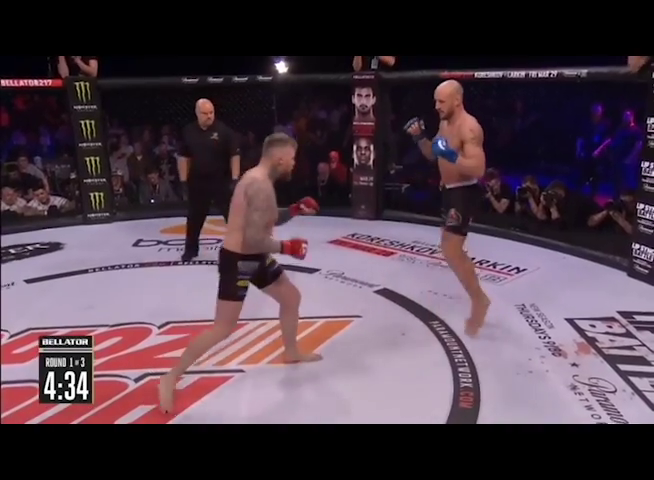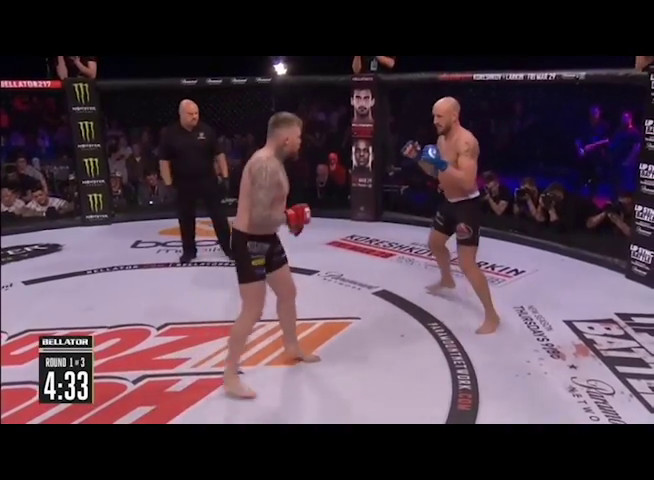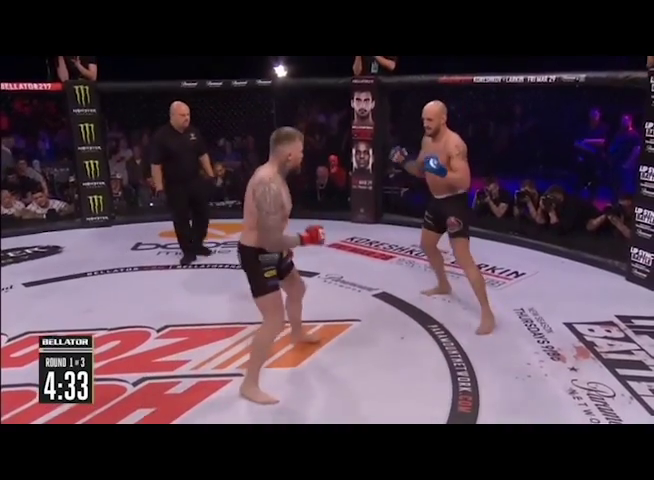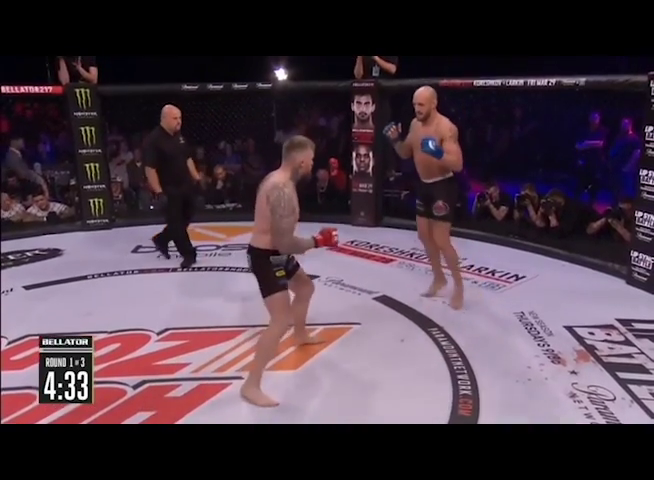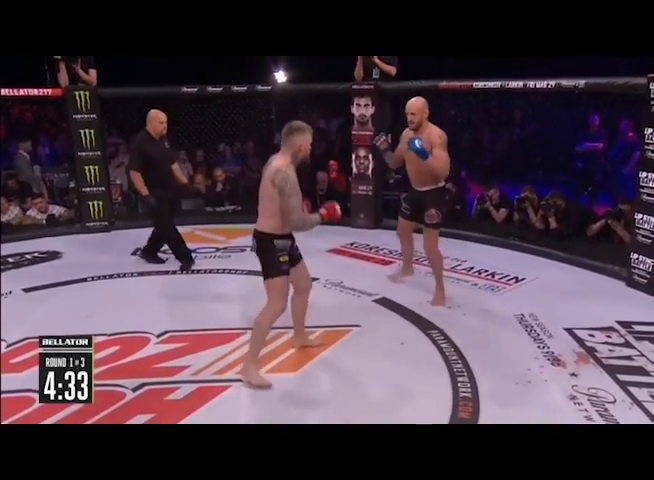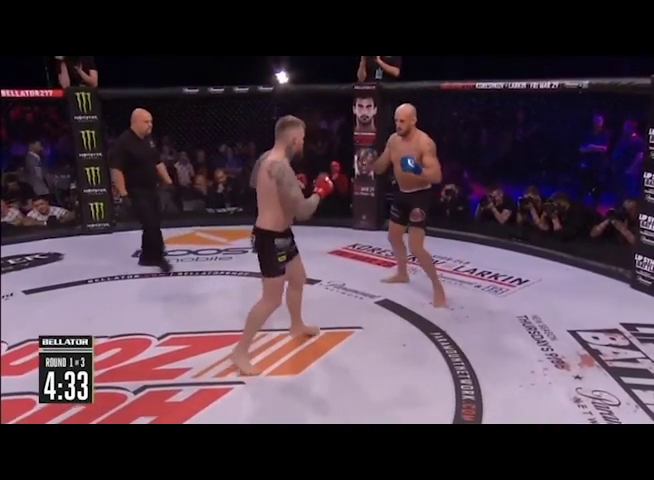
dt=0.2s
person 1, frame 1
left shoulder: (260, 180)
right shoulder: (260, 187)
right elbow: (253, 240)
left wrist: (294, 210)
right wrist: (285, 247)
left hip: (256, 258)
right hip: (237, 261)
left knee: (292, 297)
right knee: (222, 329)
left ankle: (292, 352)
right ankle: (170, 381)
person 1, frame 2
left shoulder: (271, 161)
right shoulder: (266, 167)
right elbow: (259, 218)
left wrist: (289, 216)
right wrist: (291, 217)
left hip: (266, 239)
right hip: (249, 242)
left knee: (288, 293)
right knee: (253, 312)
left ankle: (292, 347)
right ankle: (230, 375)
person 1, frame 3
left shoulder: (271, 175)
right shoulder: (270, 186)
right elbow: (272, 241)
left wrist: (292, 242)
right wrist: (304, 239)
left hip: (268, 251)
right hip: (257, 256)
left knee: (298, 289)
right knee: (274, 321)
left ankle: (298, 333)
right ankle: (249, 384)
person 1, frame 4
left shoulder: (277, 179)
right shoulder: (283, 191)
right elbow: (285, 244)
left wrist: (296, 241)
right wrist: (317, 241)
left hip: (274, 253)
right hip: (267, 257)
left knee: (306, 288)
right knee: (280, 321)
left ankle: (300, 335)
right ankle: (251, 386)
person 1, frame 5
left shoulder: (275, 162)
right shoulder: (285, 174)
right elbow: (296, 223)
left wrist: (298, 205)
right wrist: (324, 215)
left hip: (278, 238)
right hip: (272, 242)
left knee: (304, 285)
right knee: (276, 304)
left ankle: (300, 336)
right ankle: (250, 365)
person 1, frame 6
left shoulder: (267, 159)
right shoulder: (281, 167)
left elbow: (253, 183)
right elbow: (303, 211)
right wrist: (320, 192)
left hip: (279, 235)
right hip: (271, 238)
left knee: (298, 279)
right knee: (271, 300)
left ankle: (297, 326)
right ankle: (240, 353)
person 2, frame 1
left shoulder: (469, 128)
right shoulder: (444, 124)
left elbow: (478, 170)
right elbow: (431, 155)
left wrist: (452, 156)
right wrist: (420, 137)
left hip: (465, 193)
right hip: (451, 191)
left knee: (451, 255)
right knee: (455, 251)
left ankle: (478, 305)
right ankle: (478, 298)
person 2, frame 2
left shoulder: (466, 142)
right shoulder: (442, 139)
left elbow: (468, 181)
right elbow: (436, 171)
left wrist: (443, 166)
right wrist: (420, 157)
left hip: (468, 206)
right hip: (450, 203)
left knee: (467, 265)
right knee: (435, 245)
left ankle: (491, 315)
right ankle: (447, 281)
person 2, frame 3
left shoulder: (454, 144)
right shoulder: (427, 140)
left elbow: (465, 182)
right elbow: (419, 172)
left wrist: (444, 173)
right wrist: (404, 161)
left hip: (455, 202)
right hip: (437, 201)
left knee: (463, 259)
right knee: (427, 244)
left ankle: (487, 314)
right ankle: (444, 285)
person 2, frame 4
left shoulder: (446, 128)
right shoulder: (415, 124)
left elbow: (458, 165)
right elbow: (405, 154)
left wrist: (440, 154)
right wrist: (395, 140)
left hip: (443, 185)
right hip: (424, 185)
left knee: (441, 240)
right knee: (425, 236)
left ankle: (458, 286)
right ankle: (439, 279)
person 2, frame 5
left shoulder: (437, 136)
right shoulder: (407, 134)
left elbow: (444, 171)
right elbow: (396, 163)
left wrist: (425, 156)
right wrist: (385, 150)
left hip: (434, 194)
right hip: (415, 191)
left knee: (430, 247)
right knee: (403, 231)
left ankle: (440, 289)
right ankle: (407, 268)
person 2, frame 6
left shoulder: (425, 143)
right shoulder: (393, 140)
left elbow: (436, 176)
right elbow: (380, 170)
left wrist: (418, 171)
right wrist: (372, 161)
left hip: (420, 196)
right hip: (402, 194)
left knee: (416, 249)
right knee: (393, 236)
left ankle: (438, 289)
right ankle: (402, 273)
person 3, frame 1
left shoulder: (224, 131)
right shoulder: (189, 132)
left elbow: (235, 156)
right elbow: (184, 157)
left wrist: (235, 179)
right wrist: (184, 179)
left hip: (221, 181)
right hip: (198, 181)
left knee: (231, 215)
right knee: (194, 216)
right ankle: (191, 249)
person 3, frame 2
left shoulder: (206, 131)
right shoulder: (170, 134)
left elbow: (219, 155)
right elbow: (164, 161)
left wrist: (225, 176)
right wrist: (168, 183)
left hip: (207, 180)
right hip: (183, 183)
left knee: (218, 214)
right knee: (186, 217)
left ankle: (227, 247)
right ankle: (189, 250)
person 3, frame 3
left shoulder: (193, 132)
right shoulder: (161, 136)
left elbow: (203, 155)
right elbow: (156, 165)
left wrist: (211, 175)
right wrist: (159, 189)
left hip: (196, 182)
right hip: (175, 186)
left knee: (202, 214)
right knee: (181, 219)
left ankle: (197, 245)
right ankle: (189, 251)
person 3, frame 4
left shoulder: (178, 136)
right shoulder: (154, 139)
left elbow: (187, 159)
right elbow: (149, 169)
left wrist: (197, 179)
right wrist: (158, 192)
left hip: (184, 185)
right hip: (167, 189)
left knee: (185, 218)
right knee: (176, 222)
left ankle: (162, 239)
right ankle: (189, 254)
person 3, frame 5
left shoulder: (163, 141)
right shoulder: (140, 143)
left elbow: (173, 163)
right elbow: (134, 172)
left wrist: (184, 182)
right wrist: (146, 195)
left hip: (167, 190)
right hip: (153, 192)
left knee: (164, 224)
right knee: (167, 225)
left ankle: (149, 252)
right ankle: (185, 257)
person 3, frame 6
left shoulder: (148, 140)
right shoulder: (123, 142)
left elbow: (158, 163)
right elbow: (116, 170)
left wrist: (168, 182)
right wrist: (124, 194)
left hip: (151, 189)
right hip: (136, 191)
left knee: (152, 223)
right knee: (151, 223)
left ankle: (148, 256)
right ankle: (158, 256)
